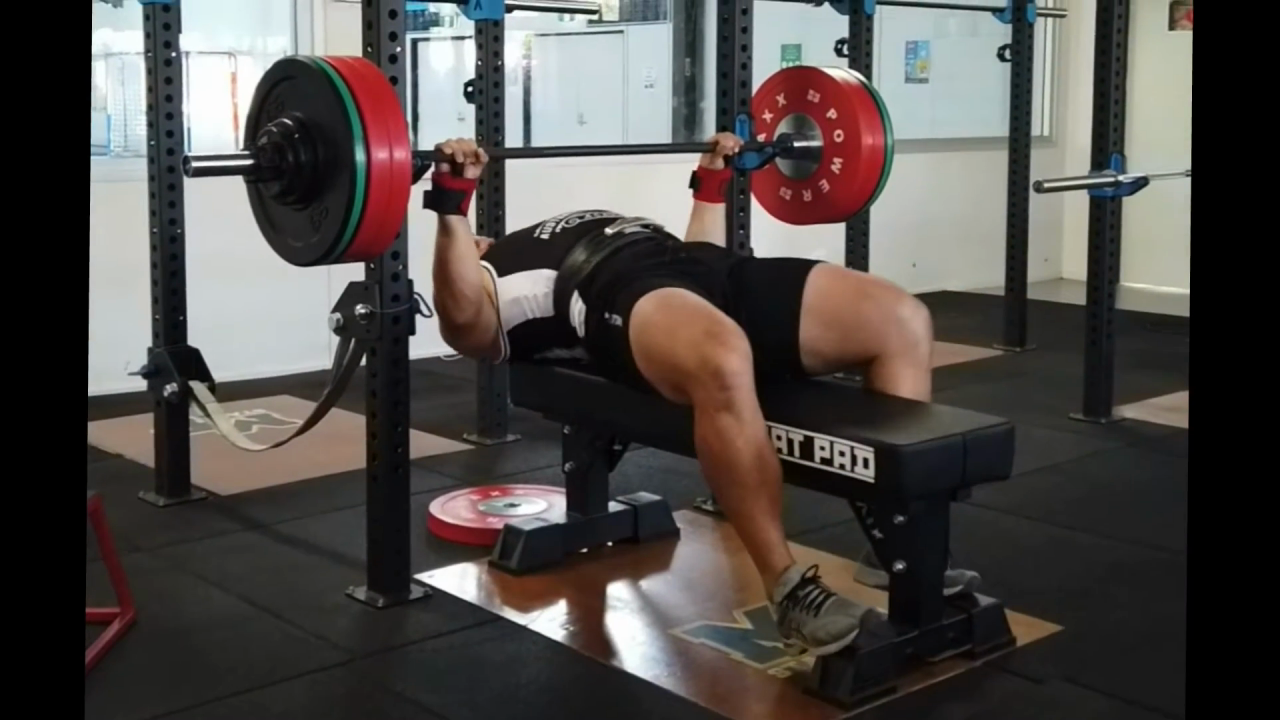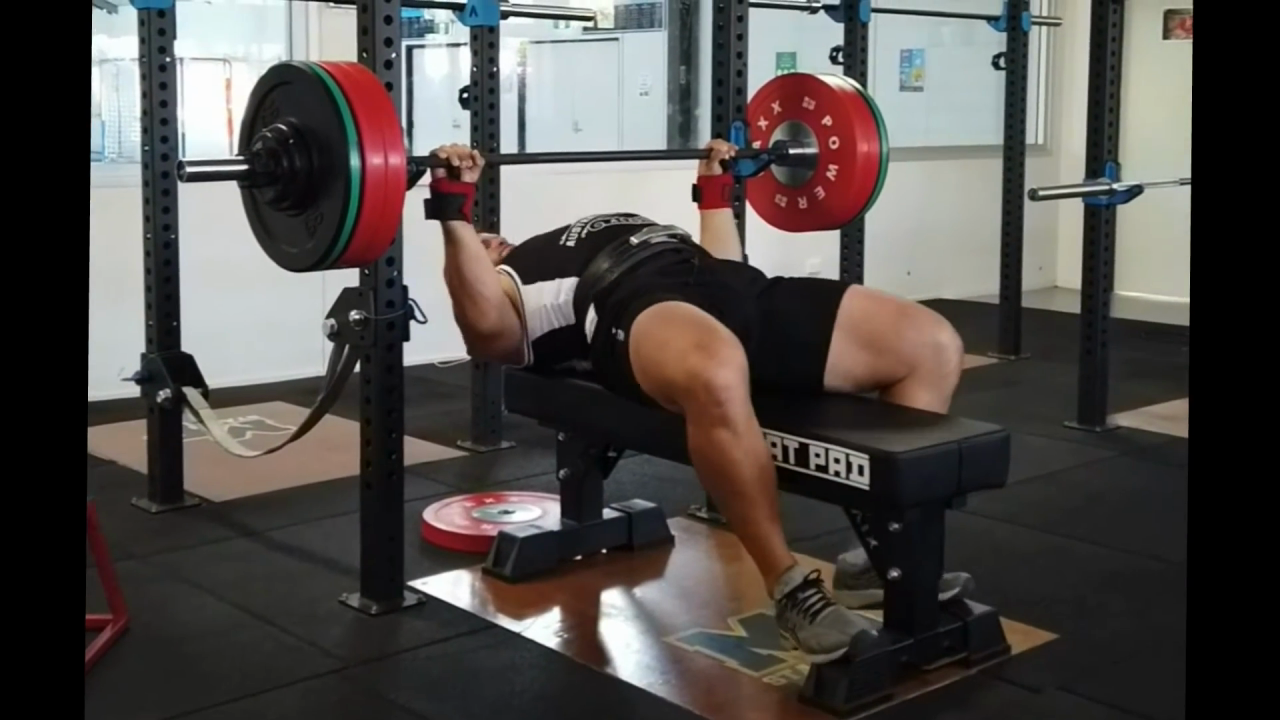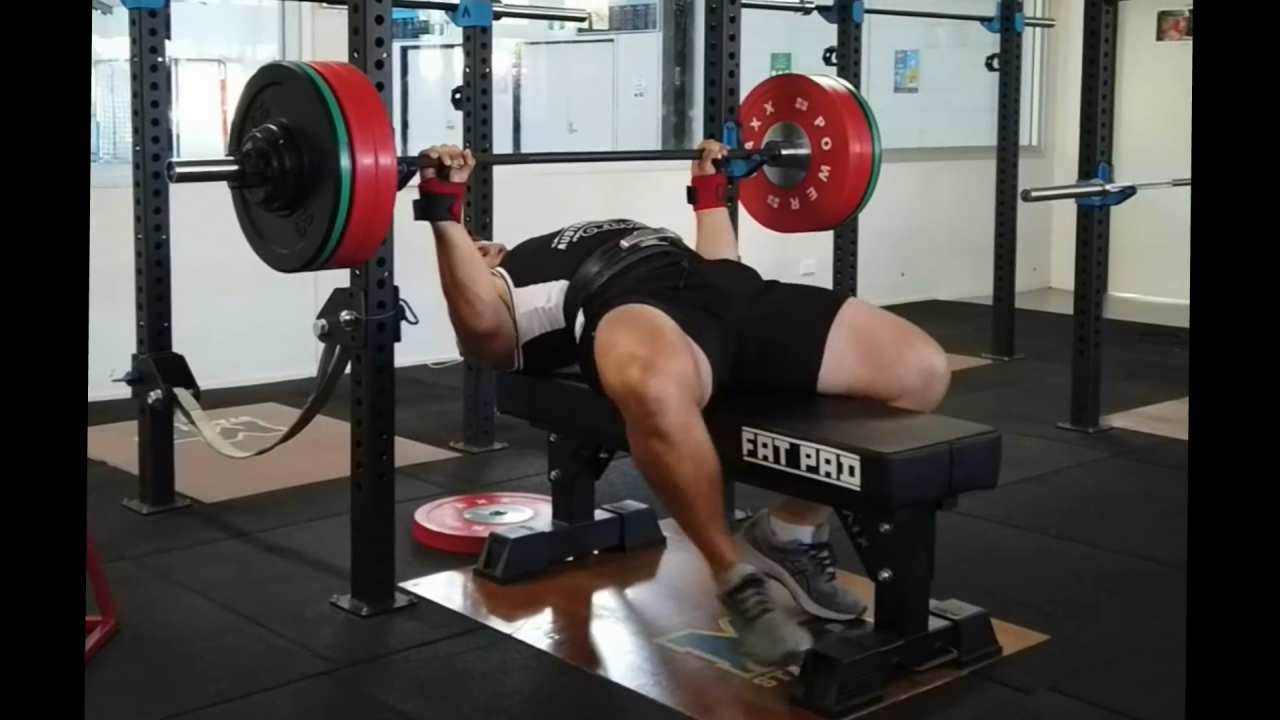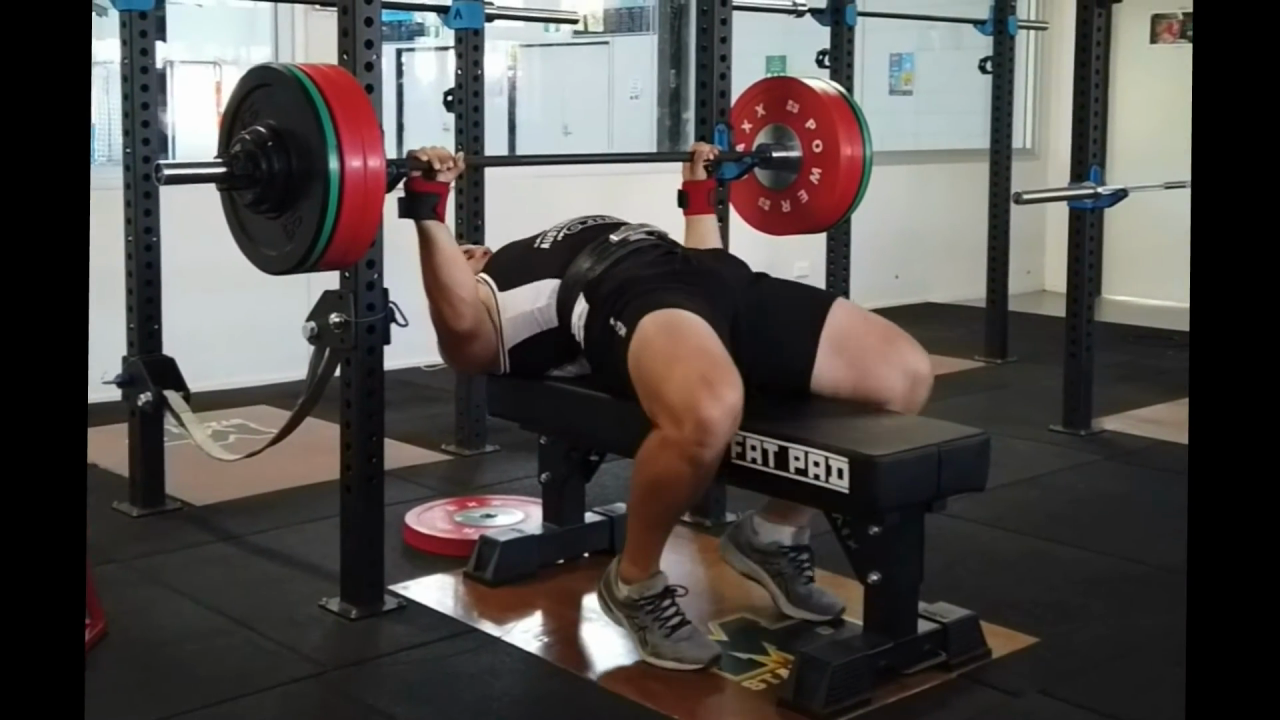
dt=0.7s
person 1, frame 1
left shoulder: (573, 246)
right shoulder: (483, 290)
left elbow: (697, 259)
right elbow: (461, 315)
left wrist: (711, 182)
right wrist: (450, 205)
left knee: (902, 320)
right knee: (723, 364)
right ankle: (790, 590)
person 1, frame 2
right shoulder: (507, 288)
left elbow: (721, 268)
right elbow: (483, 320)
left wrist: (714, 189)
right wrist: (453, 212)
left hip: (738, 292)
left knee: (932, 344)
right knee: (717, 375)
right ankle: (790, 588)
person 1, frame 3
right shoulder: (499, 291)
left elbow: (717, 268)
right elbow: (479, 319)
left wrist: (710, 188)
right wrist: (443, 211)
left knee: (921, 369)
right knee: (655, 384)
left ankle: (793, 531)
right ankle: (736, 577)
person 1, frame 4
right shoulder: (483, 311)
left elbow: (704, 267)
right elbow: (458, 319)
left wrist: (699, 192)
right wrist: (428, 211)
left knee: (903, 374)
right knee: (705, 411)
left ankle: (776, 532)
right ankle: (634, 583)
